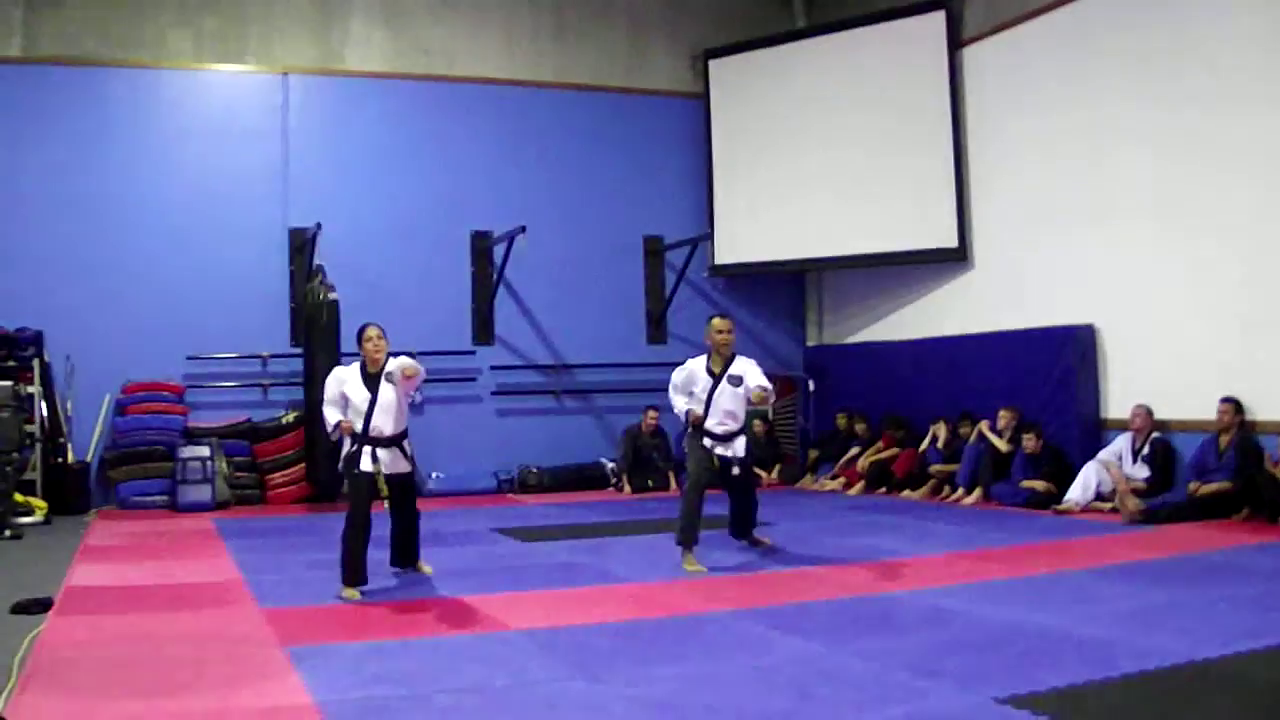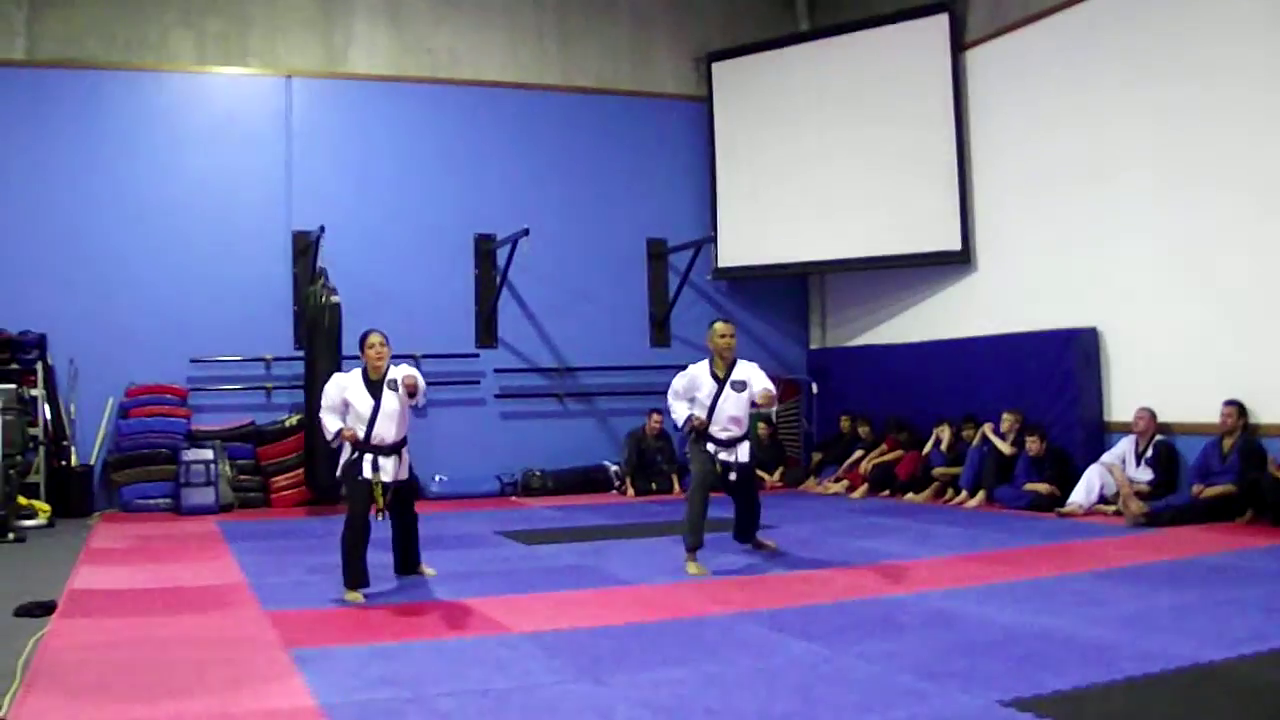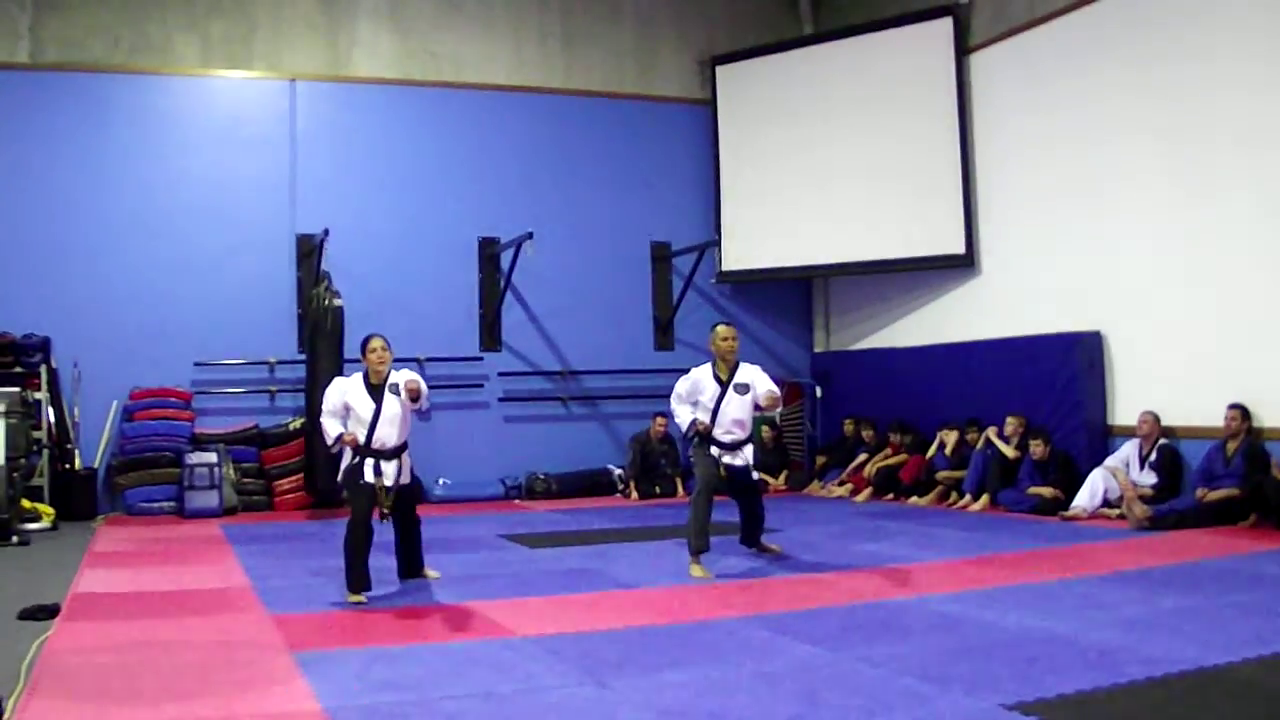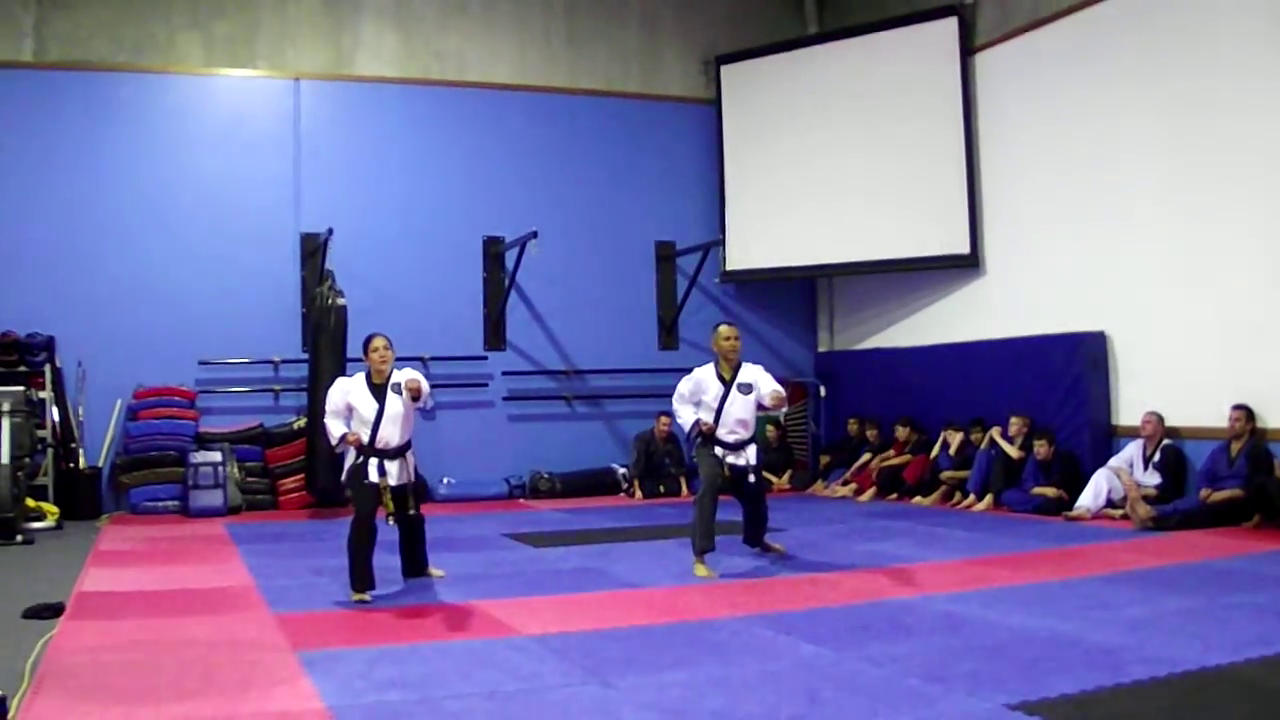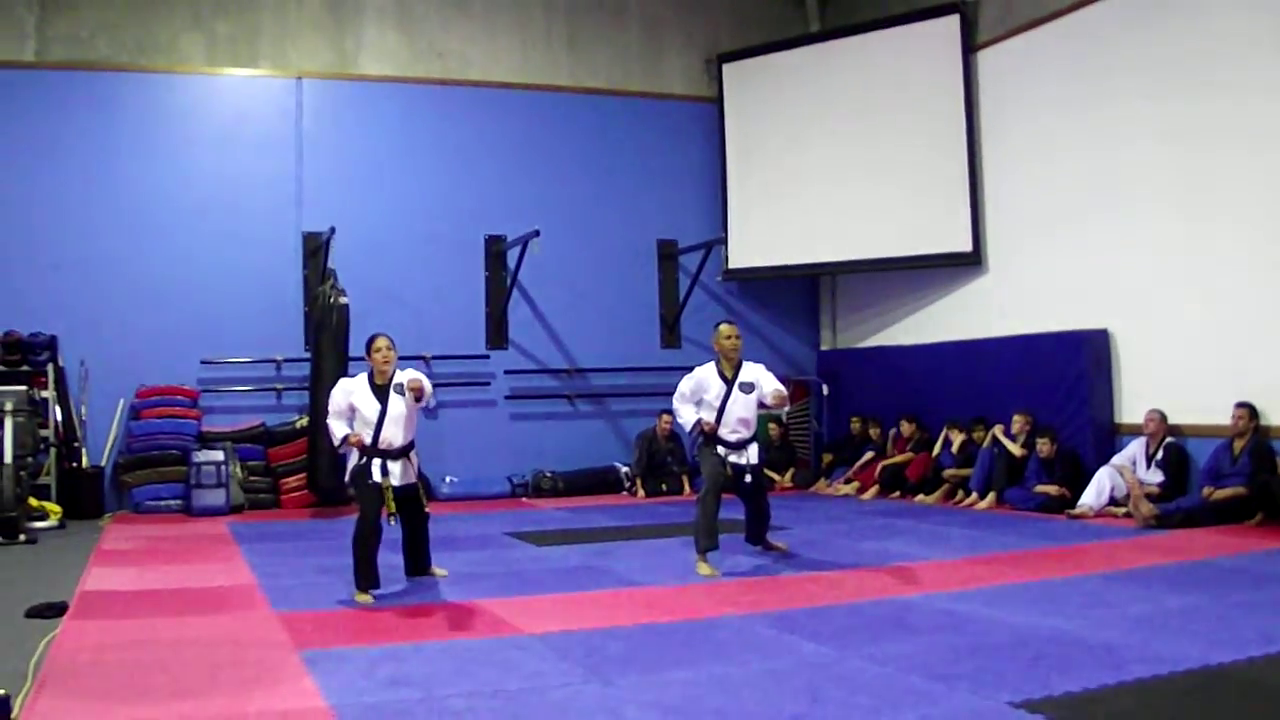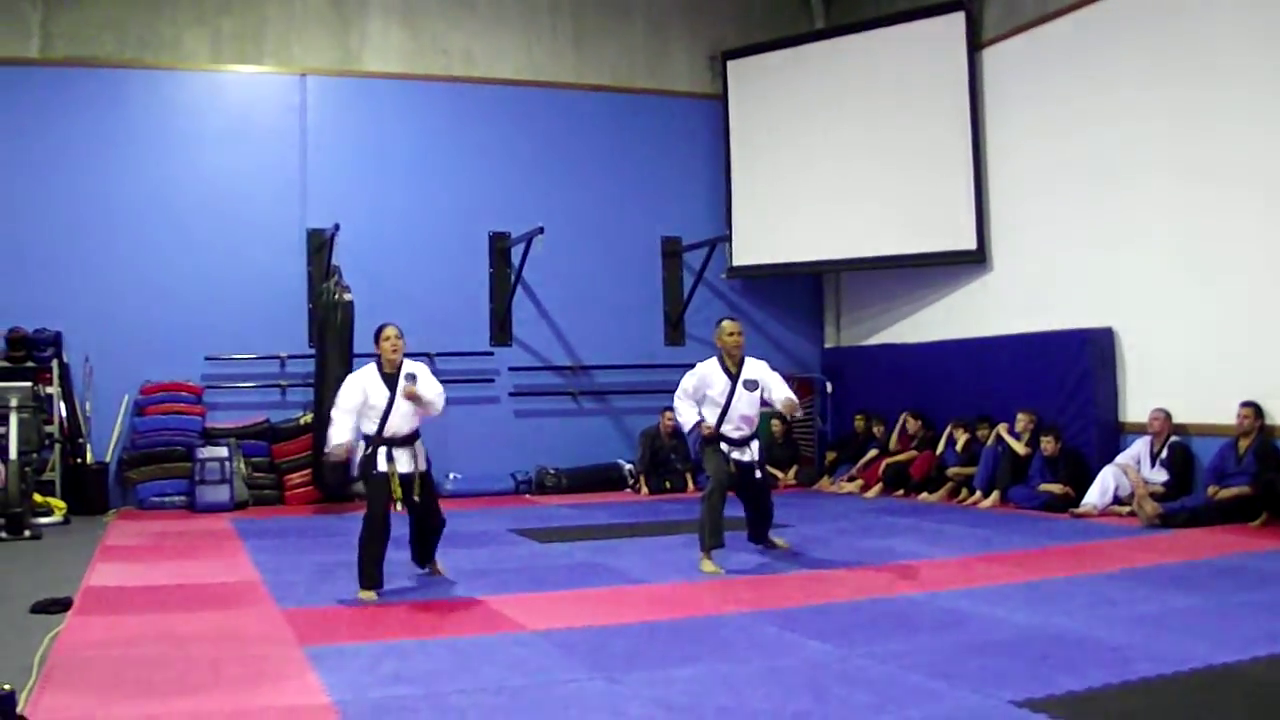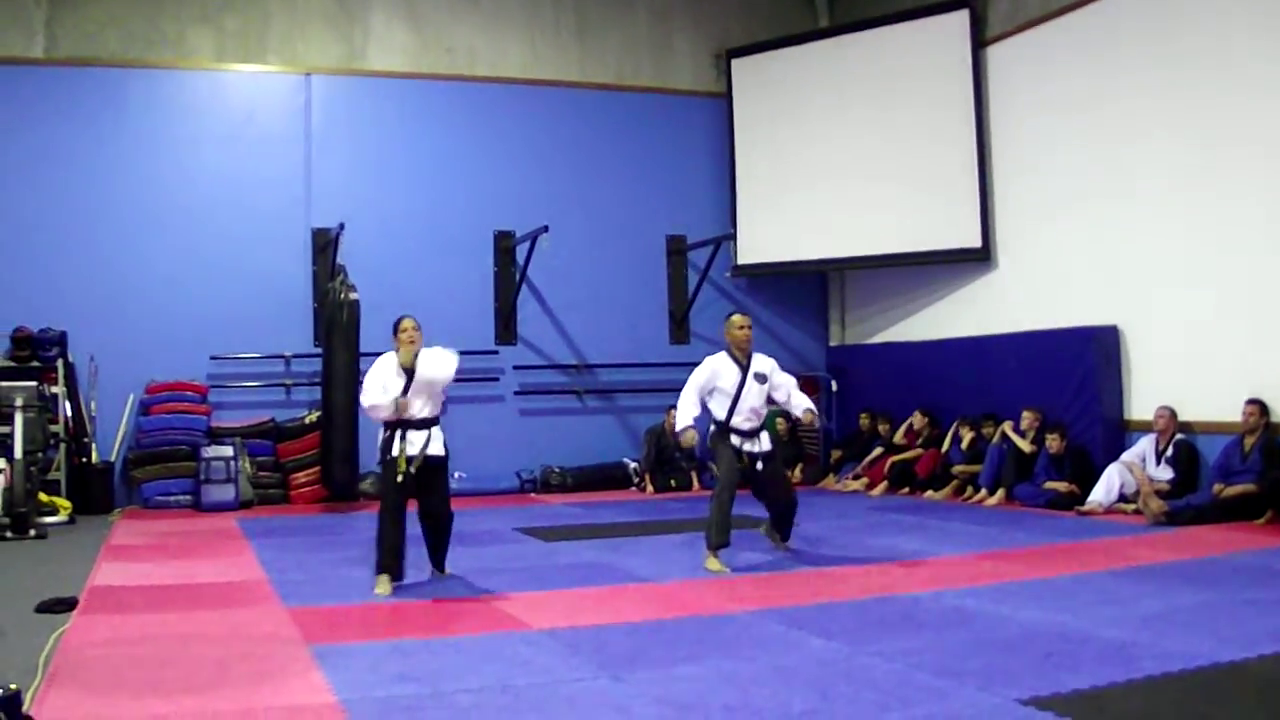
dt=0.2s
person 1, frame 1
left shoulder: (398, 368)
right shoulder: (345, 375)
left elbow: (411, 378)
right elbow: (331, 404)
left wrist: (411, 372)
right wrist: (338, 423)
left hip: (395, 453)
right hip: (361, 454)
left knee: (406, 510)
right knee: (358, 514)
left ankle: (409, 559)
right ankle: (351, 581)
person 1, frame 2
left shoulder: (401, 375)
right shoulder: (346, 382)
left elbow: (414, 393)
right elbow: (328, 411)
left wrist: (412, 386)
right wrist: (339, 432)
left hip: (394, 460)
right hip: (360, 460)
left knee: (405, 516)
right knee: (357, 518)
left ankle: (410, 564)
right ankle: (353, 584)
person 1, frame 3
left shoulder: (402, 380)
right shoulder: (347, 386)
left elbow: (416, 398)
right elbow: (329, 415)
left wrist: (415, 390)
right wrist: (340, 436)
left hip: (395, 464)
right hip: (361, 465)
left knee: (407, 520)
right knee: (360, 522)
left ankle: (414, 568)
right ankle: (356, 587)
person 1, frame 4
left shoulder: (405, 379)
right shoulder: (350, 386)
left elbow: (420, 396)
right elbow: (333, 416)
left wrist: (417, 389)
right wrist: (343, 436)
left hip: (400, 463)
right hip: (365, 465)
left knee: (411, 518)
right knee: (364, 521)
left ankle: (418, 567)
right ankle: (360, 585)
person 1, frame 5
left shoulder: (407, 379)
right shoulder: (352, 387)
left elbow: (423, 395)
right elbow: (336, 417)
left wrist: (419, 390)
right wrist: (345, 437)
left hip: (403, 463)
right hip: (368, 465)
left knee: (416, 518)
right knee: (369, 521)
left ankle: (421, 566)
right ankle: (364, 585)
person 1, frame 6
left shoulder: (416, 370)
right shoulder: (362, 377)
left elbow: (435, 403)
right elbow: (345, 410)
left wrist: (420, 396)
right wrist: (341, 441)
left hip: (410, 453)
right hip: (377, 456)
left knee: (429, 514)
right knee: (377, 517)
left ankle: (426, 559)
right ankle: (368, 583)
person 1, frame 7
left shoulder: (434, 357)
right shoulder: (384, 364)
left elbow: (447, 367)
right elbow: (369, 400)
left wrist: (414, 360)
right wrist: (393, 405)
left hip: (430, 441)
right hip: (397, 442)
left knee: (438, 508)
right knee: (392, 506)
left ankle: (439, 564)
right ankle: (386, 573)
person 2, frame 1
left shoulder: (745, 366)
right shoulder: (693, 367)
left elbow: (759, 384)
right elbow: (676, 391)
left wrist: (762, 393)
right wrist: (687, 412)
left hip: (733, 443)
right hip: (702, 440)
left knee: (745, 493)
right knee: (694, 486)
left ankle: (747, 534)
right ankle: (687, 552)
person 2, frame 2
left shoulder: (749, 370)
right shoulder: (695, 373)
left elbow: (764, 388)
right elbow: (675, 397)
left wrist: (768, 397)
right wrist: (688, 419)
left hip: (737, 448)
right hip: (705, 445)
left knee: (748, 497)
right knee: (698, 489)
left ankle: (751, 538)
right ankle: (691, 555)
person 2, frame 3
left shoulder: (752, 373)
right shoulder: (698, 376)
left elbow: (766, 391)
right elbow: (678, 401)
left wrist: (772, 398)
right wrist: (692, 423)
left hip: (740, 451)
right hip: (708, 449)
left knee: (752, 501)
right knee: (703, 493)
left ankle: (755, 542)
right ankle: (695, 559)
person 2, frame 4
left shoulder: (754, 373)
right shoulder: (700, 376)
left elbow: (770, 390)
right elbow: (680, 402)
left wrist: (777, 397)
right wrist: (695, 423)
left hip: (744, 451)
right hip: (711, 448)
left knee: (755, 500)
right knee: (707, 492)
left ankle: (758, 541)
right ankle: (699, 558)
person 2, frame 5
left shoulder: (756, 371)
right shoulder: (702, 375)
left elbow: (772, 388)
right elbow: (681, 401)
left wrist: (779, 397)
right wrist: (697, 423)
left hip: (745, 450)
right hip: (713, 447)
left knee: (758, 500)
right knee: (711, 490)
left ankle: (761, 539)
right ankle: (702, 557)
person 2, frame 6
left shoulder: (758, 368)
right shoulder: (704, 371)
left elbow: (777, 389)
right elbow: (682, 398)
left wrist: (788, 402)
right wrist: (697, 424)
left hip: (747, 446)
right hip: (716, 445)
left knee: (760, 499)
right knee: (716, 487)
left ankle: (762, 537)
right ankle: (706, 555)
person 2, frame 7
left shoulder: (766, 364)
right shoulder: (713, 364)
left elbow: (789, 390)
right elbow: (690, 395)
left wrist: (807, 410)
right wrist: (686, 426)
left hip: (757, 440)
right hip: (726, 440)
left knee: (783, 495)
right knee: (725, 487)
left ankle: (775, 530)
right ankle: (712, 553)
